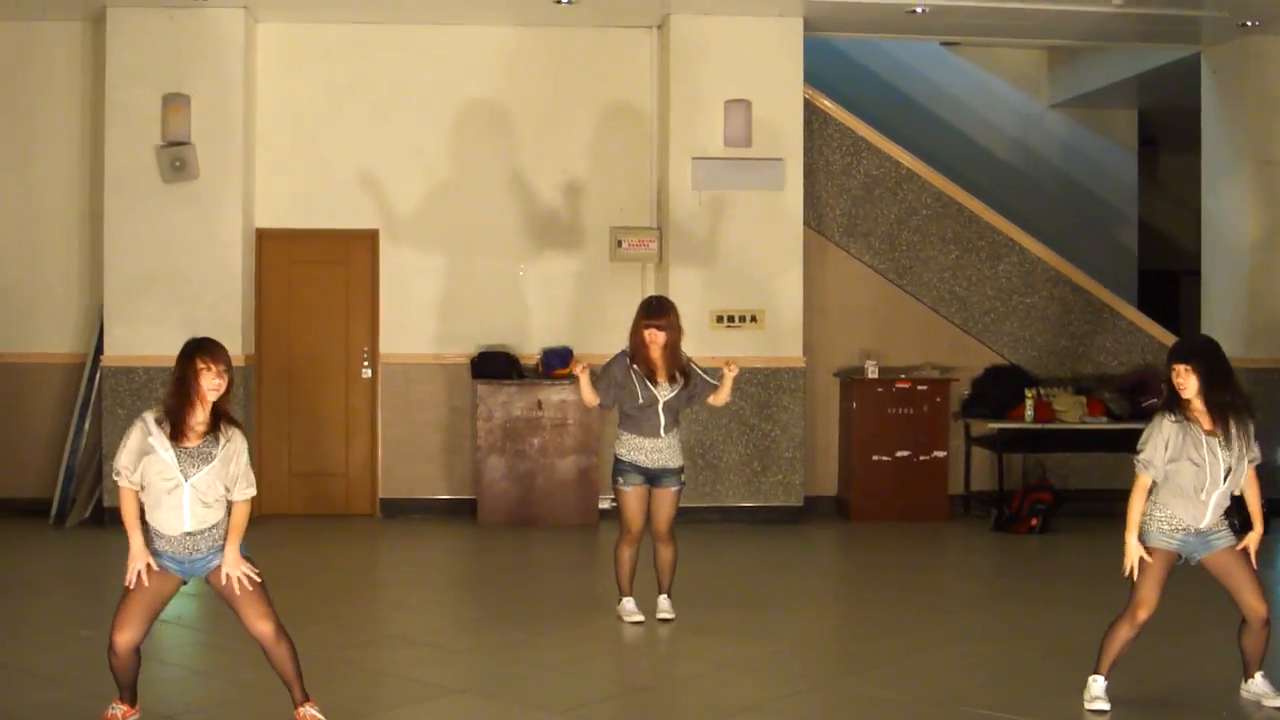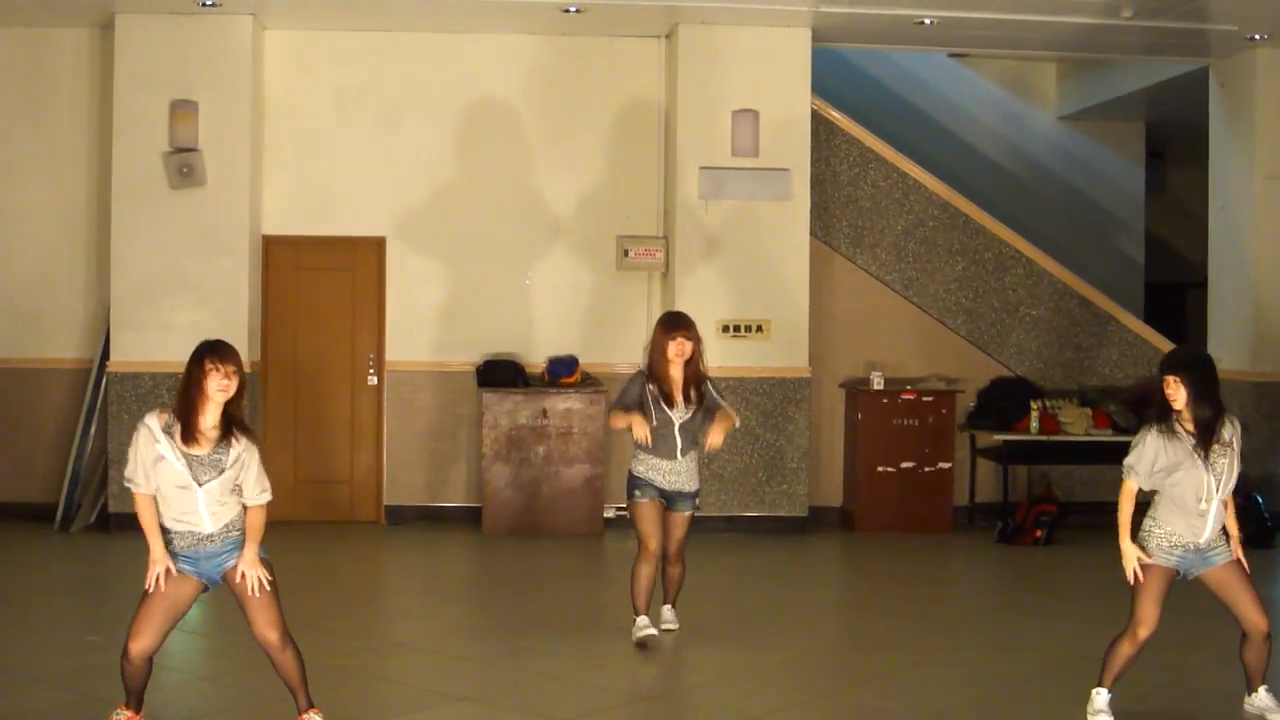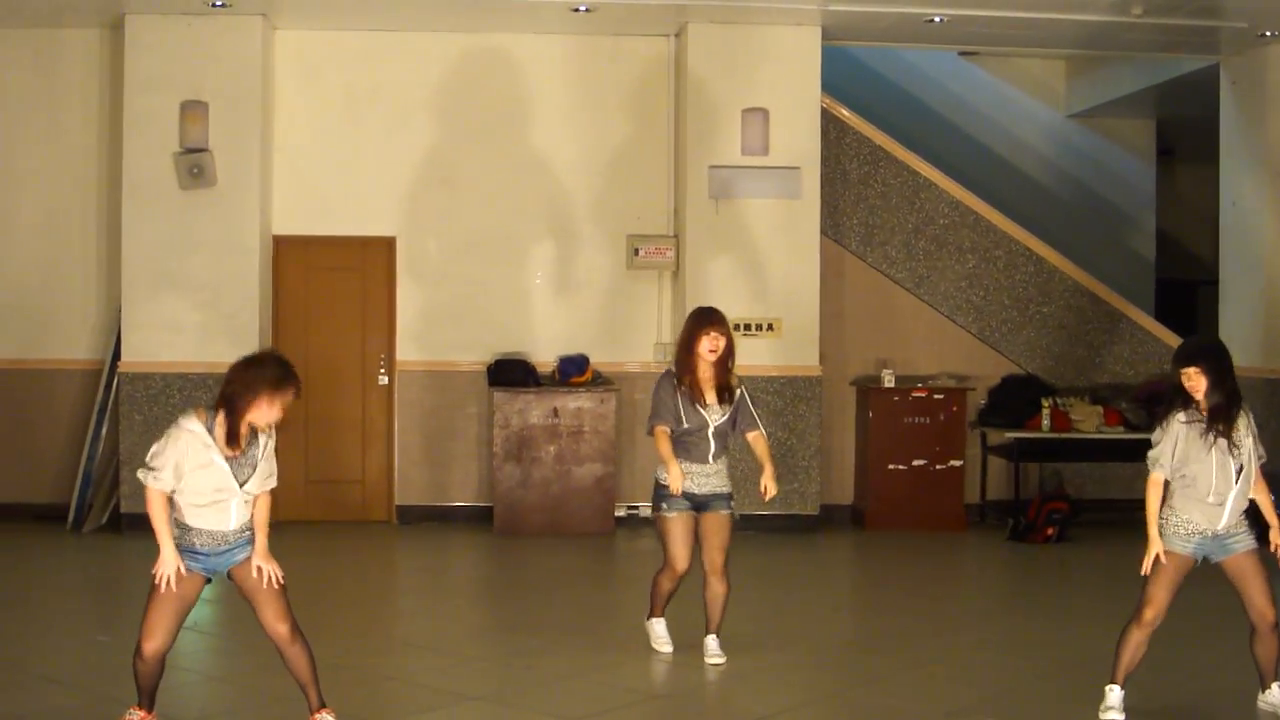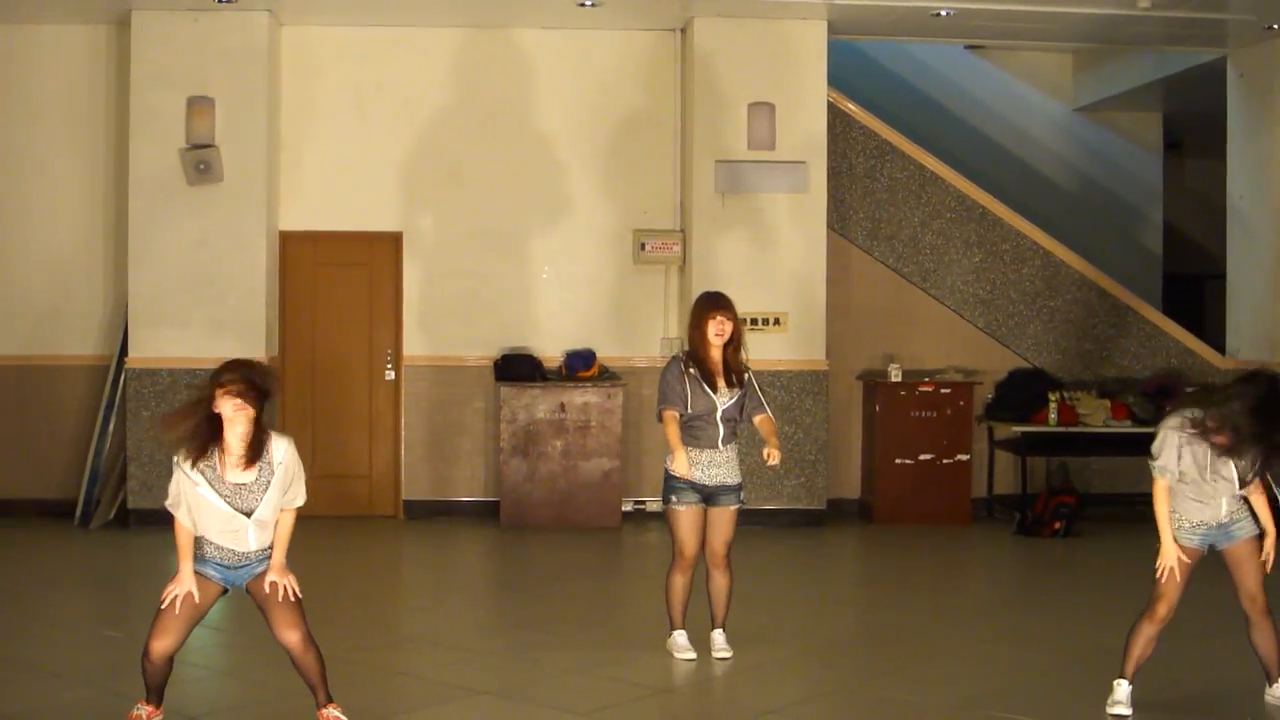
dt=0.5s
person 1, frame 1
left shoulder: (230, 437)
right shoulder: (151, 428)
left elbow: (241, 497)
right elbow: (127, 484)
left wrist: (233, 549)
right wrist: (137, 544)
left hip: (217, 548)
right hip: (162, 552)
left knee: (266, 628)
right knee: (122, 639)
person 1, frame 2
left shoulder: (240, 443)
right shoulder: (158, 429)
left elbow: (256, 501)
right elbow: (142, 491)
left wrist: (251, 552)
right wrist: (157, 549)
left hip: (234, 547)
right hip: (181, 554)
left knee: (274, 637)
right knee: (137, 647)
person 1, frame 3
left shoulder: (262, 434)
right shoulder: (192, 431)
right elbow: (156, 486)
left wrist: (261, 546)
right wrist: (167, 550)
left hip: (241, 545)
right hip: (190, 547)
left knee: (284, 629)
right knee: (150, 647)
person 1, frame 4
left shoulder: (280, 450)
right shoulder: (193, 462)
left elbow: (288, 508)
right elbow: (183, 518)
left wrist: (279, 563)
right wrist: (185, 571)
left hip: (262, 560)
right hip: (209, 559)
left knee: (295, 637)
right knee: (158, 647)
person 2, frame 1
left shoulder: (1237, 418)
right shoulder: (1168, 423)
left elbow: (1248, 473)
right elbow: (1143, 481)
right wrist: (1131, 537)
left hip: (1214, 528)
right hip: (1165, 526)
right knee: (1140, 610)
right ankle: (1097, 682)
person 2, frame 2
left shoulder: (1228, 427)
right shoulder: (1157, 435)
left elbow: (1224, 488)
right elbow: (1129, 487)
left wrist: (1234, 534)
right wrist: (1125, 541)
left hip: (1211, 543)
right hip: (1162, 542)
right knee: (1141, 629)
person 2, frame 3
left shoulder: (1241, 416)
right shoulder: (1178, 421)
right elbow: (1156, 479)
right wrist: (1153, 534)
left hip: (1234, 529)
right hip: (1183, 529)
right knee: (1149, 614)
person 2, frame 4
left shoulder: (1249, 436)
right shoulder: (1179, 428)
left elbow: (1252, 481)
right elbow: (1161, 485)
right wrist: (1167, 542)
left hip: (1237, 520)
right hip: (1187, 523)
right knee: (1161, 608)
right ankle: (1122, 686)
person 3, frame 1
left shoulder: (683, 367)
right shoulder: (624, 365)
left elbow: (717, 397)
right elbow: (592, 399)
left wrist: (729, 376)
right wrist: (582, 376)
left hip: (669, 460)
right hip: (631, 458)
left knee: (663, 533)
right knee: (632, 532)
left ankle: (664, 598)
right ankle: (625, 599)
person 3, frame 2
left shoulder: (700, 384)
right shoulder: (644, 381)
left elbow: (726, 415)
right elbow: (614, 418)
left wrist: (722, 424)
right wrist: (633, 418)
left hip: (685, 479)
right hip: (646, 476)
left knee: (673, 554)
right knee: (650, 548)
left ankle: (668, 607)
right ankle: (641, 620)
person 3, frame 3
left shoulder: (733, 386)
right shoulder: (672, 382)
left elbow: (753, 431)
right elbow: (661, 431)
left wrist: (767, 467)
right wrist: (672, 467)
left hip: (717, 486)
right hip: (676, 484)
left knee: (716, 566)
right knee: (677, 565)
left ankle: (712, 638)
right ankle: (655, 619)
person 3, frame 4
left shoulder: (739, 372)
right shoulder: (679, 367)
left elbow: (760, 414)
right elbow: (669, 415)
left wrist: (772, 440)
right wrist: (678, 451)
left hip: (726, 475)
right hip: (686, 475)
left knee: (719, 558)
right knee: (685, 557)
left ankle: (719, 632)
right ankle: (677, 633)
